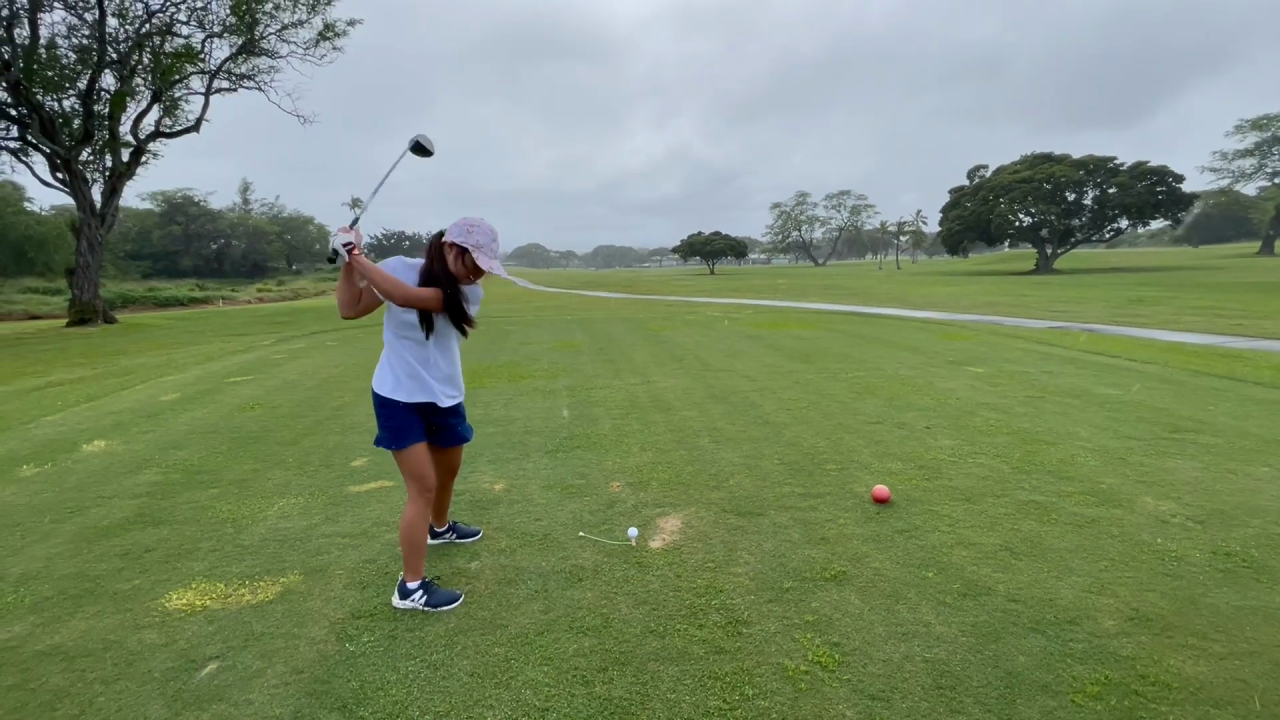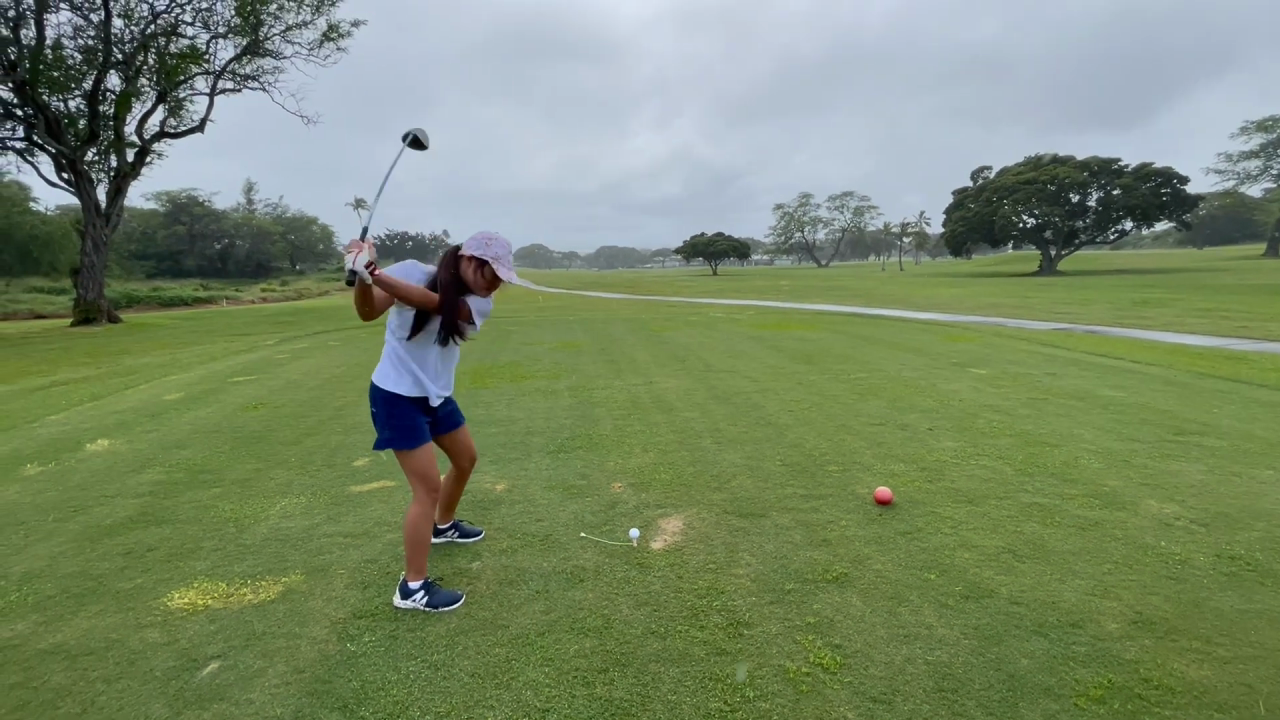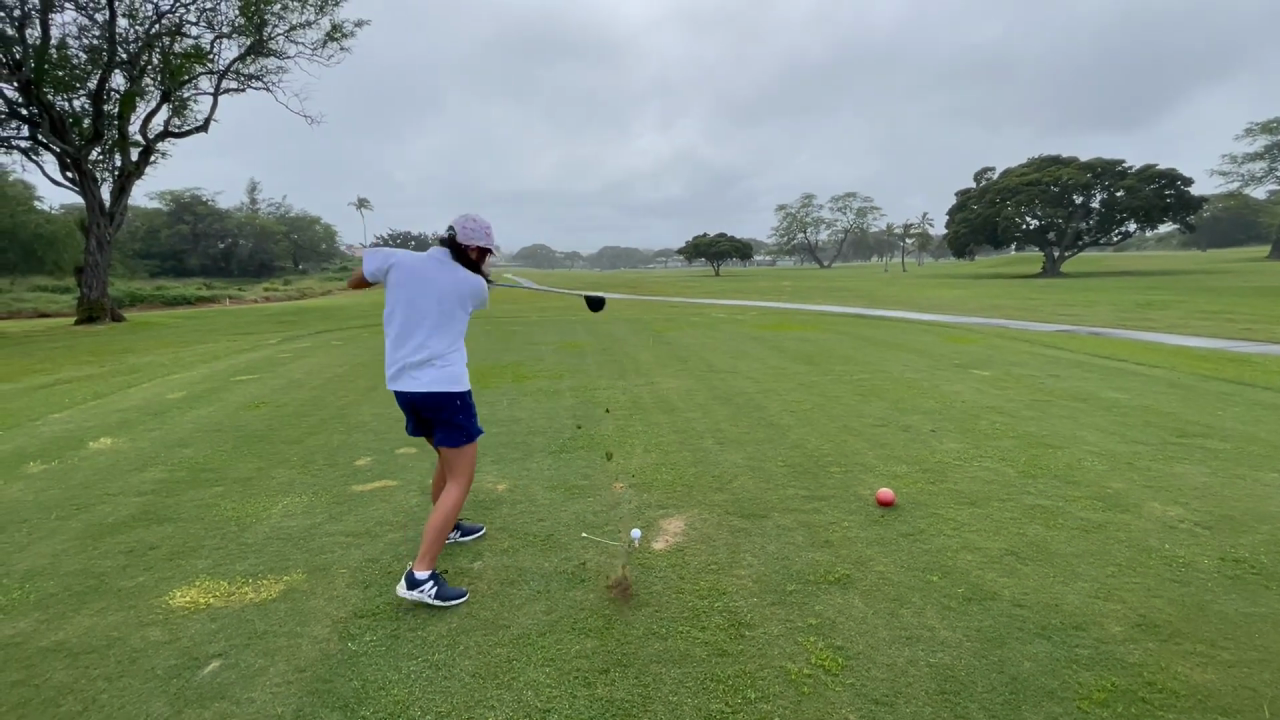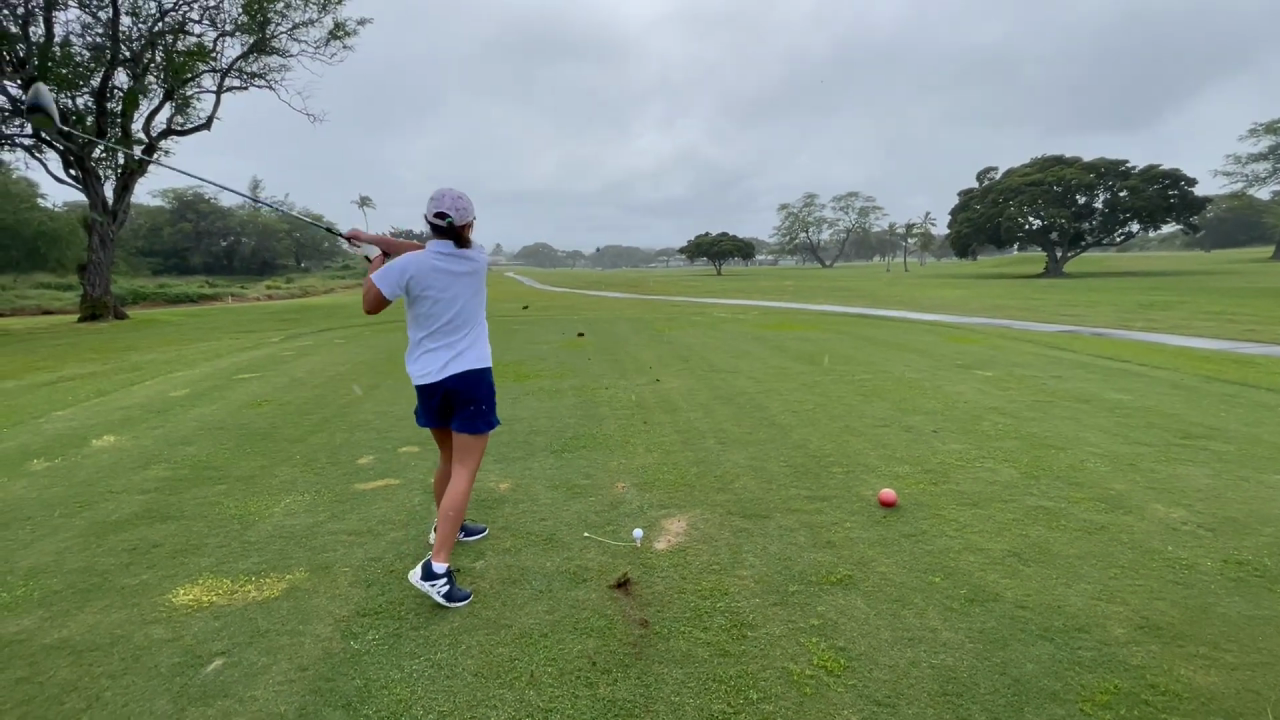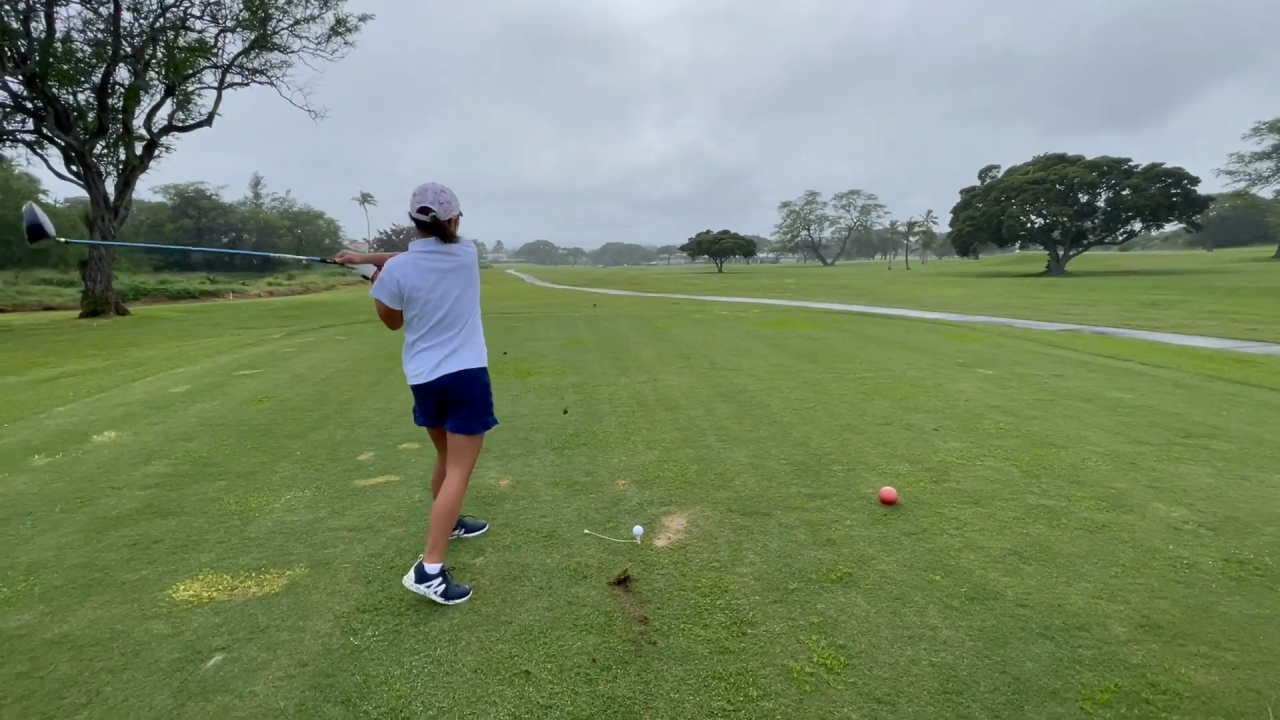
dt=0.3s
person 1, frame 1
left shoulder: (467, 292)
right shoulder: (401, 269)
left elbow: (406, 298)
right elbow: (349, 310)
left wrist: (358, 259)
right wrist: (350, 256)
left hip: (444, 398)
right hip: (397, 397)
left knee: (448, 471)
right knee: (422, 487)
left ankle: (439, 527)
right ankle: (411, 587)
person 1, frame 2
left shoulder: (478, 304)
right shoulder: (414, 272)
left elbow: (424, 298)
right elbow: (368, 311)
left wrist: (372, 272)
right wrist: (364, 269)
left hip: (433, 392)
right hip: (395, 394)
left knee: (465, 458)
right knee: (428, 487)
left ankle: (443, 526)
right ankle: (412, 587)
person 1, frame 3
left shoulder: (397, 260)
right shoulder: (470, 283)
left elbow: (355, 280)
left hip: (404, 387)
right hip: (444, 392)
left knee: (447, 458)
right knee: (459, 481)
left ankle: (444, 526)
right ankle: (419, 576)
person 1, frame 4
left shoulder: (405, 267)
right shoulder: (477, 259)
left elbow: (370, 305)
left wrist: (378, 264)
right wrist: (375, 239)
left hip: (428, 379)
right hip: (471, 375)
left knee: (450, 456)
right knee: (464, 471)
left ankle: (446, 526)
right ankle: (435, 568)
person 1, frame 5
left shoulder: (395, 271)
right shoulder: (467, 254)
left elbow: (392, 322)
right wrist: (370, 257)
left hip: (423, 379)
right hip: (467, 375)
left knee: (447, 455)
right knee: (459, 471)
left ankle: (447, 522)
right ankle: (428, 568)
